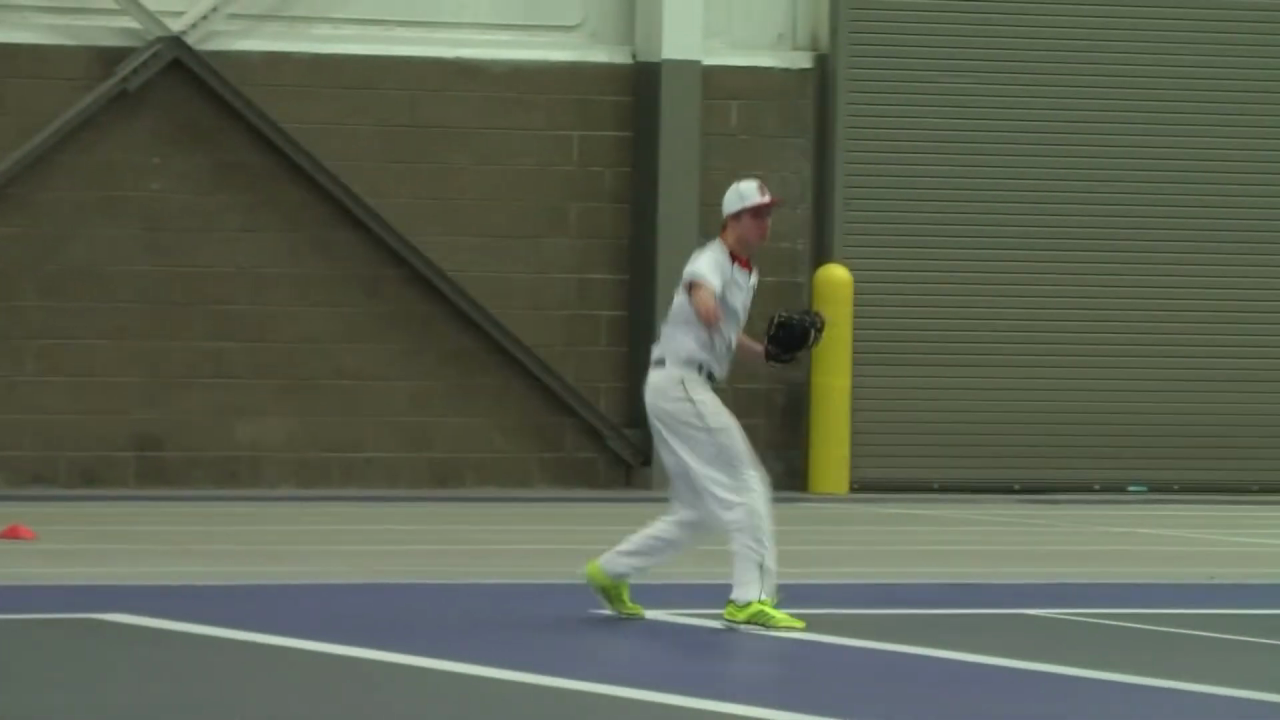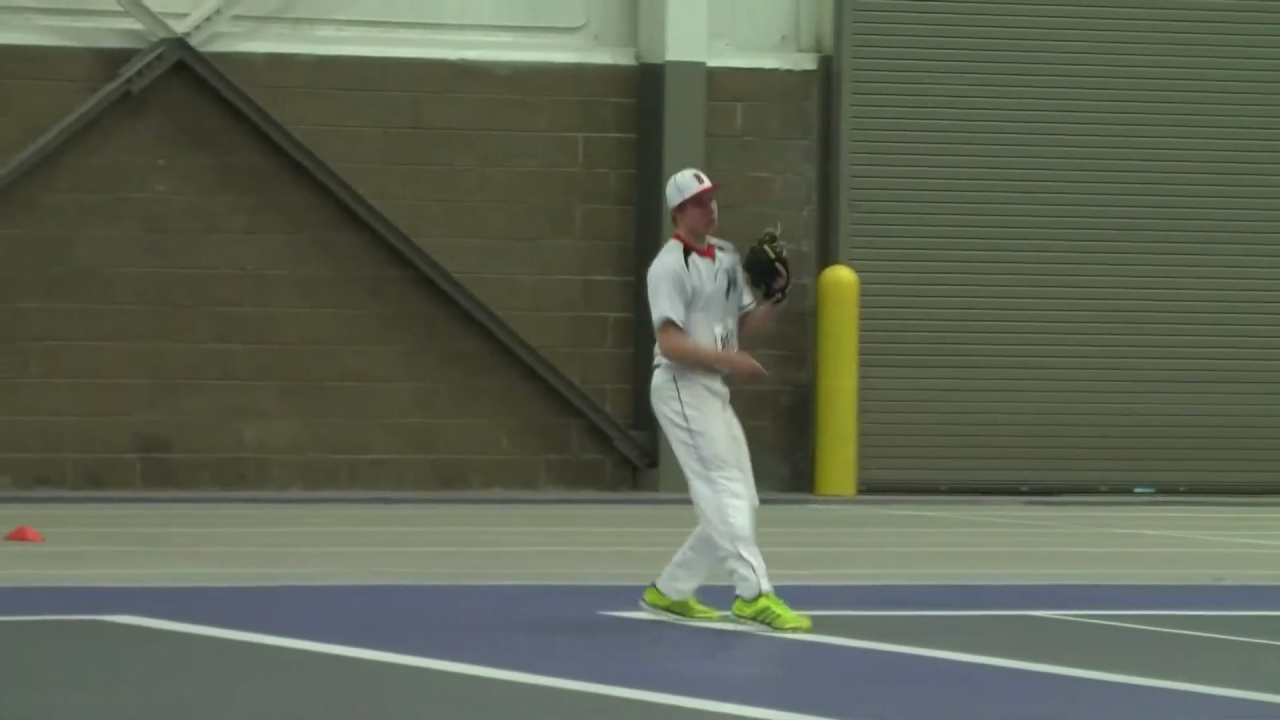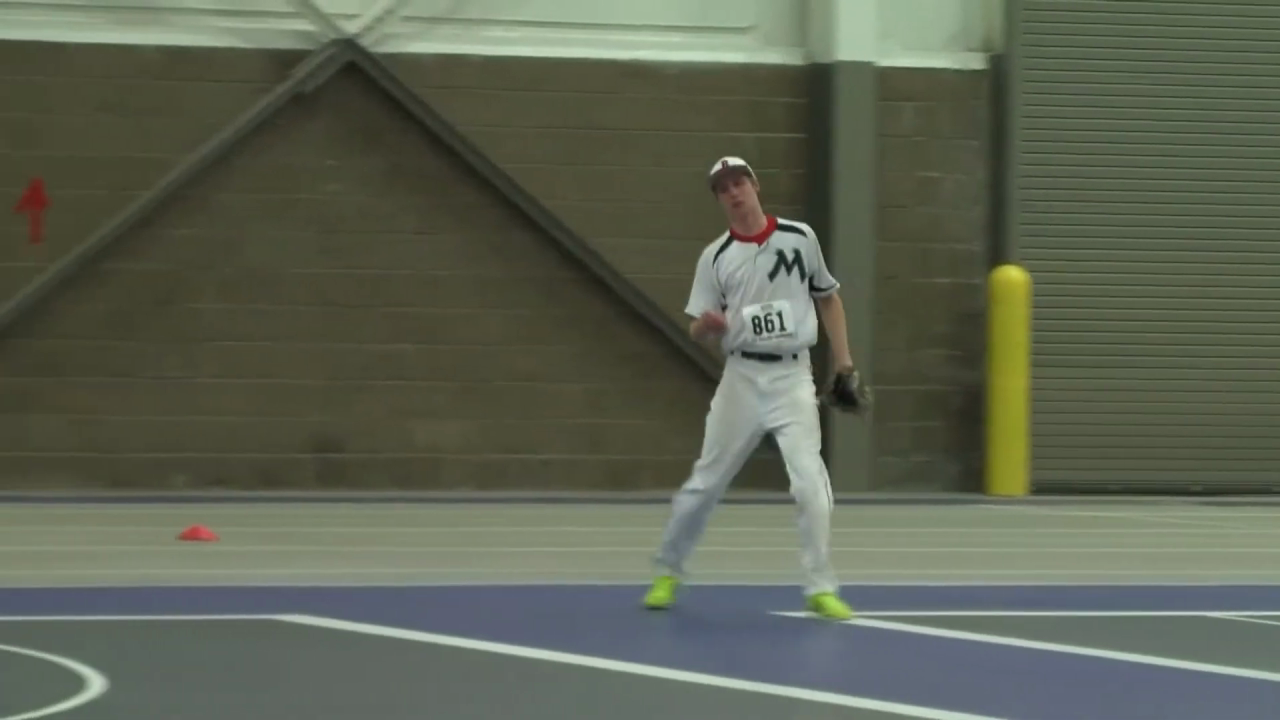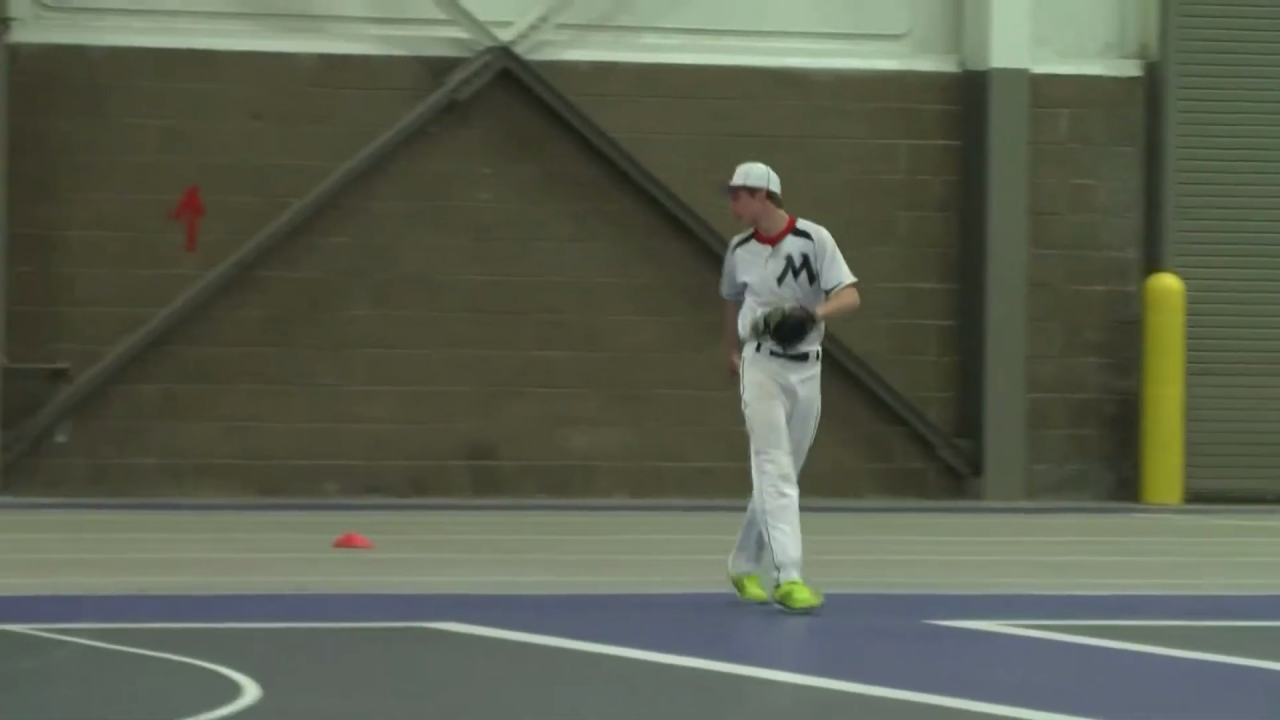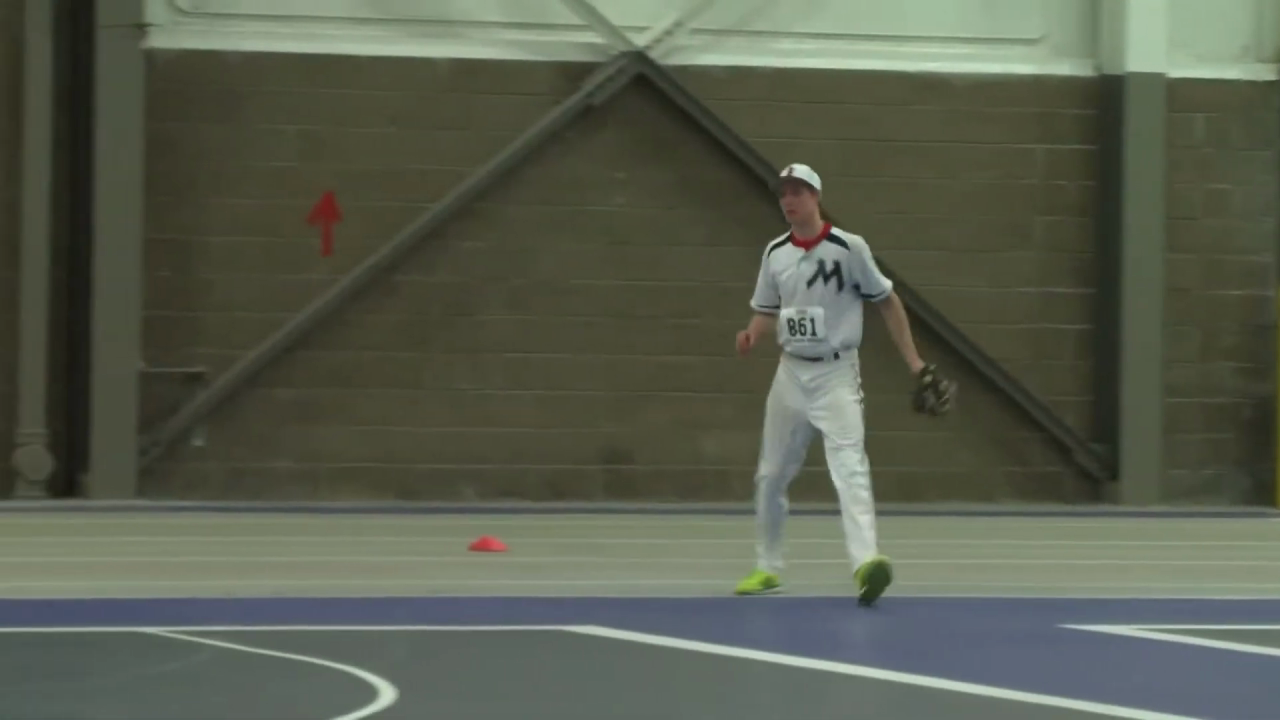
dt=0.5s
person 1, frame 1
left shoulder: (744, 272)
right shoulder: (711, 261)
right elbow: (698, 290)
left wrist: (763, 351)
right wrist: (705, 306)
left hip: (685, 390)
right hip: (680, 386)
left knee: (694, 510)
right knee: (747, 486)
left ankle: (610, 572)
right ankle: (749, 599)
person 1, frame 2
left shoulder: (726, 256)
right shoulder: (669, 267)
left elbow: (748, 319)
right elbow: (670, 345)
left wrist: (771, 297)
right wrist: (727, 359)
left hip: (715, 391)
right hip: (683, 390)
left knee: (736, 498)
right knee: (729, 489)
left ankle: (669, 589)
person 1, frame 3
left shoulder: (800, 237)
right shoulder: (715, 256)
left elbow: (828, 297)
right elbow: (698, 331)
left wrist: (844, 359)
right wrist: (706, 324)
left hip: (792, 376)
right hip: (741, 377)
left knee: (810, 481)
right knee: (705, 483)
left ankle: (821, 588)
right ankle: (668, 571)
person 1, frame 4
left shoulder: (813, 239)
right shoulder: (739, 248)
left elbow: (849, 297)
left wrist: (813, 313)
right wrist: (730, 349)
left hip: (804, 369)
right hip: (760, 365)
left knee: (783, 476)
right knee: (774, 468)
left ankle: (745, 566)
right ankle: (789, 578)
person 1, frame 5
left shoulder: (848, 247)
right shoulder: (775, 253)
left elbow: (887, 301)
right elbow: (766, 313)
left wrist: (913, 361)
right wrist: (751, 334)
left hip: (836, 373)
right hip: (791, 373)
left knee: (850, 466)
right knee: (772, 473)
left ankle: (866, 562)
right ankle: (767, 566)
